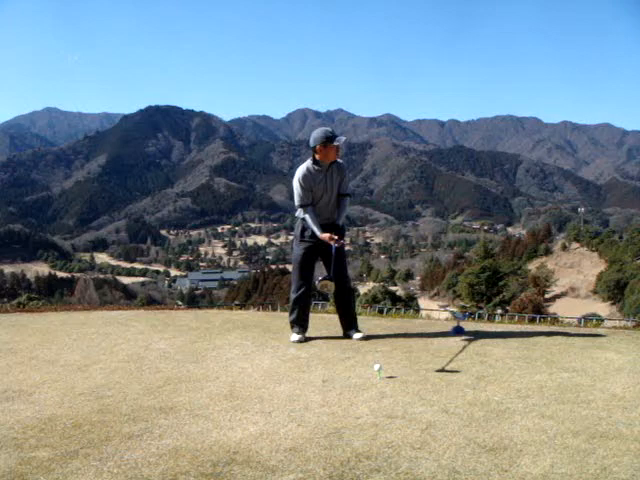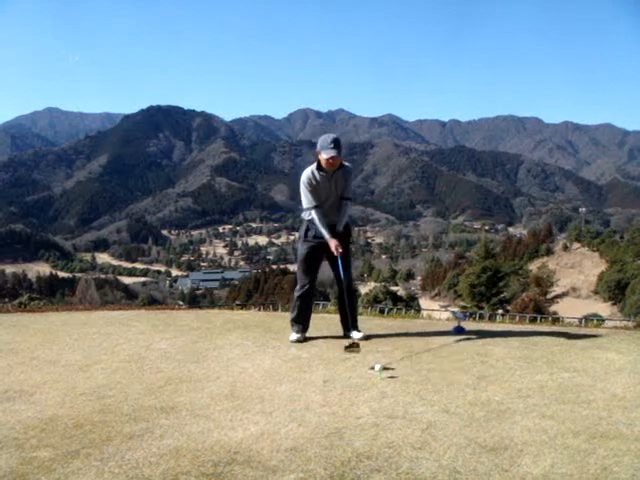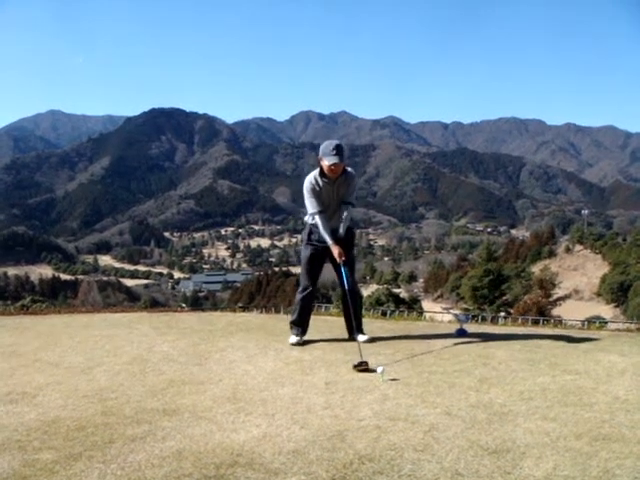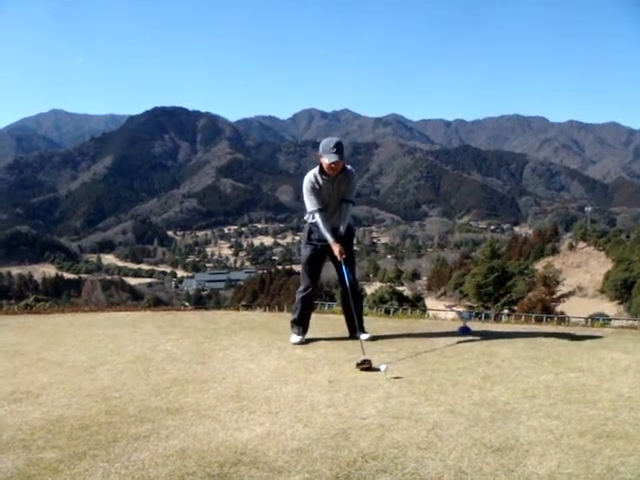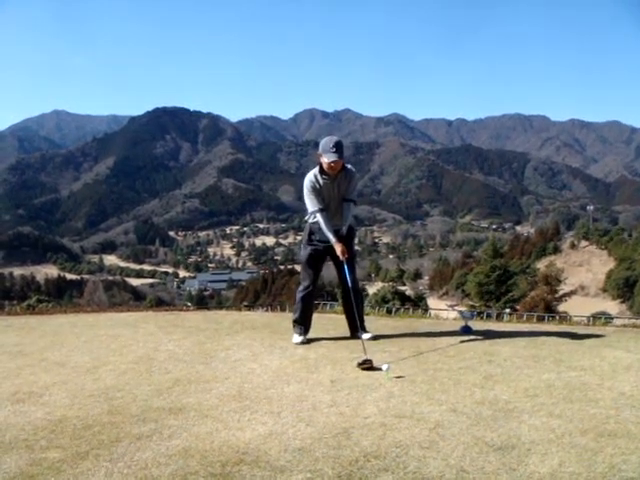
dt=0.7s
person 1, frame 1
left shoulder: (340, 168)
right shoulder: (303, 173)
left elbow: (344, 197)
right elbow: (304, 208)
left wrist: (338, 225)
right wrist: (319, 233)
left hip: (333, 228)
right hip: (308, 230)
left knee: (342, 280)
right knee: (302, 282)
left ankle: (350, 326)
right ankle: (298, 328)
person 1, frame 2
left shoulder: (347, 171)
right shoulder: (308, 176)
left elbow: (345, 202)
right elbow: (313, 210)
left wrist: (338, 230)
right wrist: (328, 238)
left hip: (339, 230)
right hip: (313, 231)
left knee: (345, 280)
right knee: (305, 281)
left ankle: (350, 326)
right ankle: (298, 327)
person 1, frame 3
left shoulder: (350, 177)
right shoulder: (311, 181)
left elbow: (346, 207)
right elbow: (318, 215)
left wrist: (339, 238)
right wrist: (331, 245)
left hip: (342, 234)
right hip: (315, 234)
left knee: (350, 284)
right knee: (307, 284)
left ankle: (355, 329)
right ankle: (297, 330)
person 1, frame 4
left shoulder: (350, 175)
right shoulder: (311, 179)
left elbow: (346, 205)
right elbow: (318, 214)
left wrist: (340, 235)
right wrist: (332, 242)
left hip: (341, 232)
right hip: (316, 233)
left knee: (350, 282)
right knee: (308, 283)
left ankle: (357, 328)
right ankle: (298, 329)
person 1, frame 5
left shoulder: (350, 174)
right shoulder: (311, 179)
left elbow: (348, 205)
right elbow: (319, 214)
left wrist: (342, 234)
right wrist: (334, 242)
left hip: (343, 232)
right hip: (316, 233)
left knee: (350, 282)
right knee: (308, 283)
left ankle: (358, 328)
right ankle: (300, 329)
